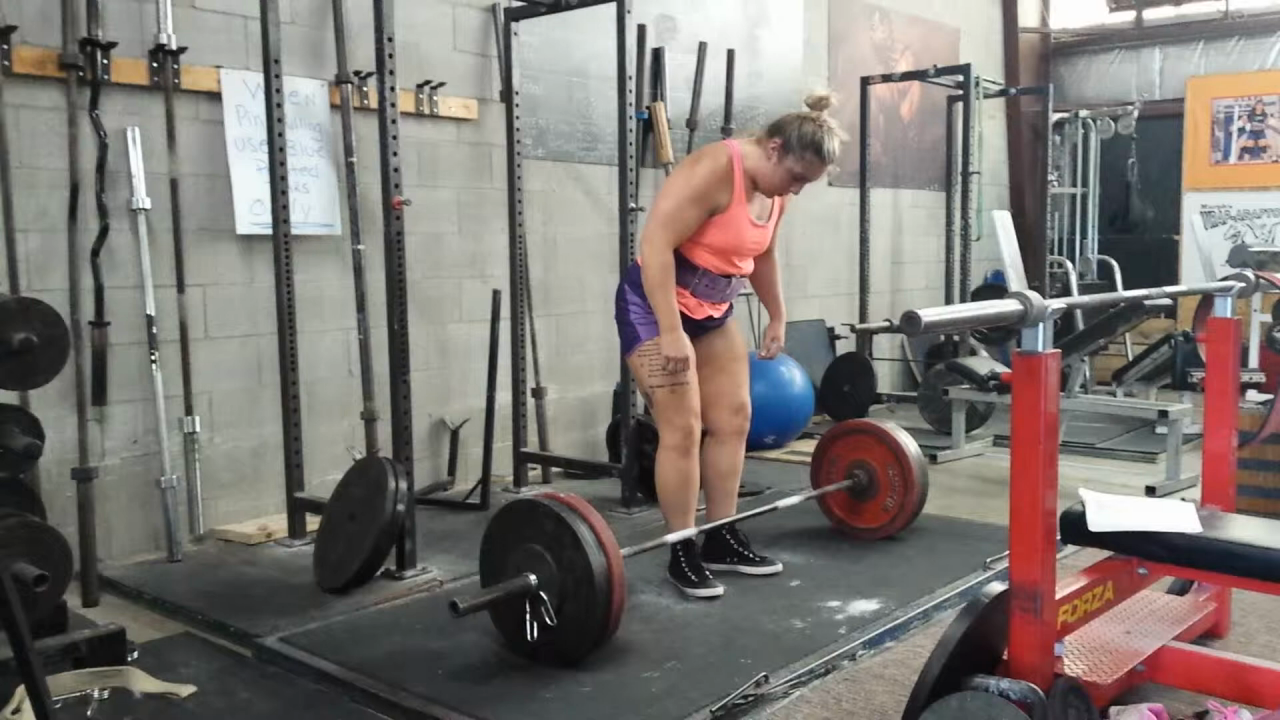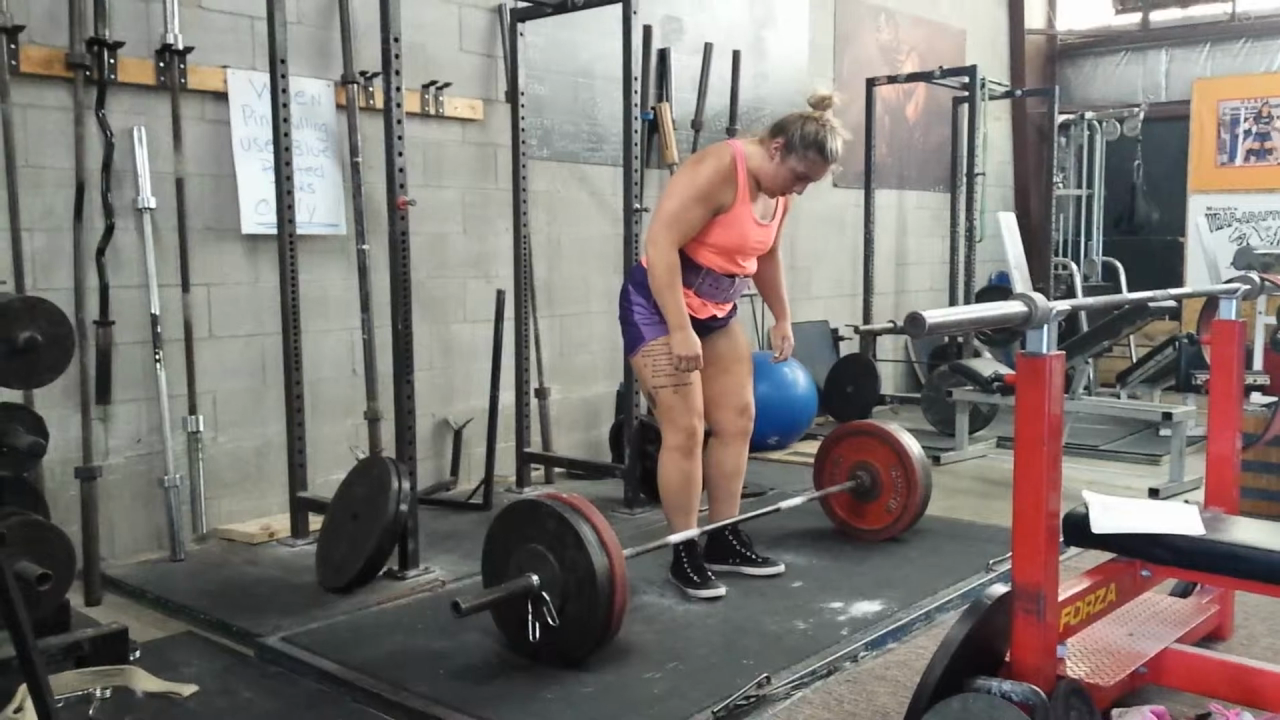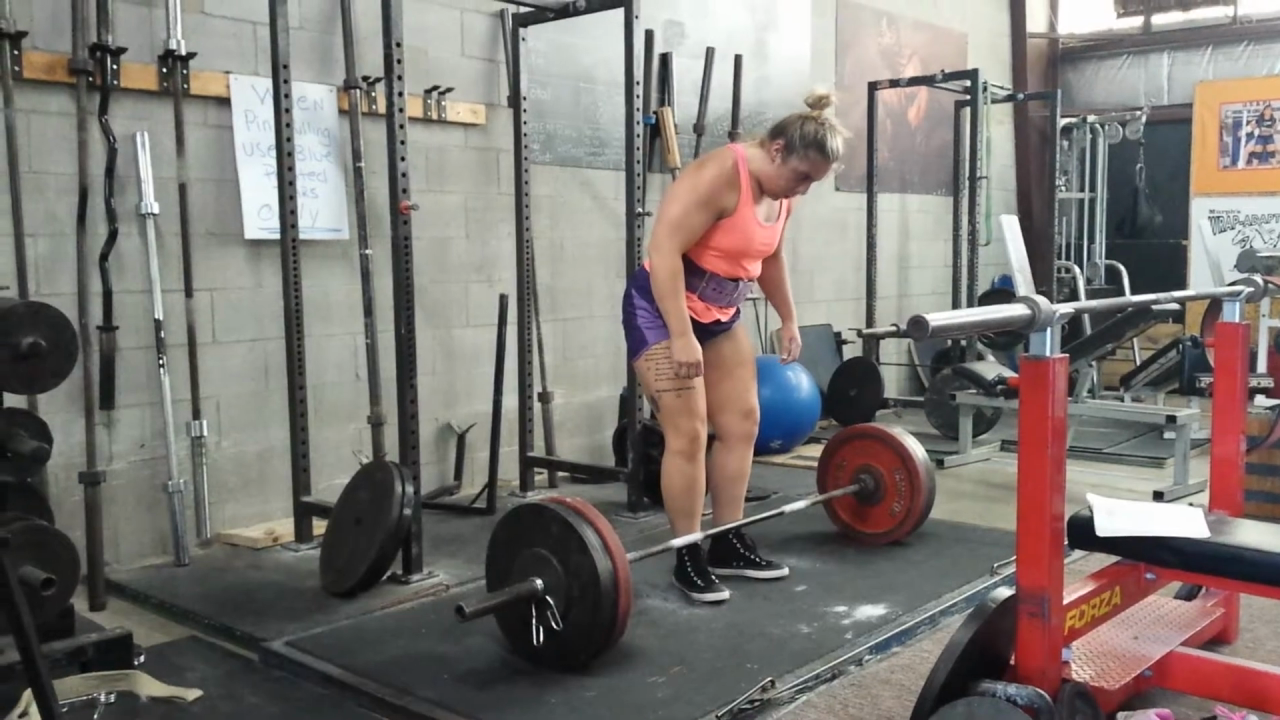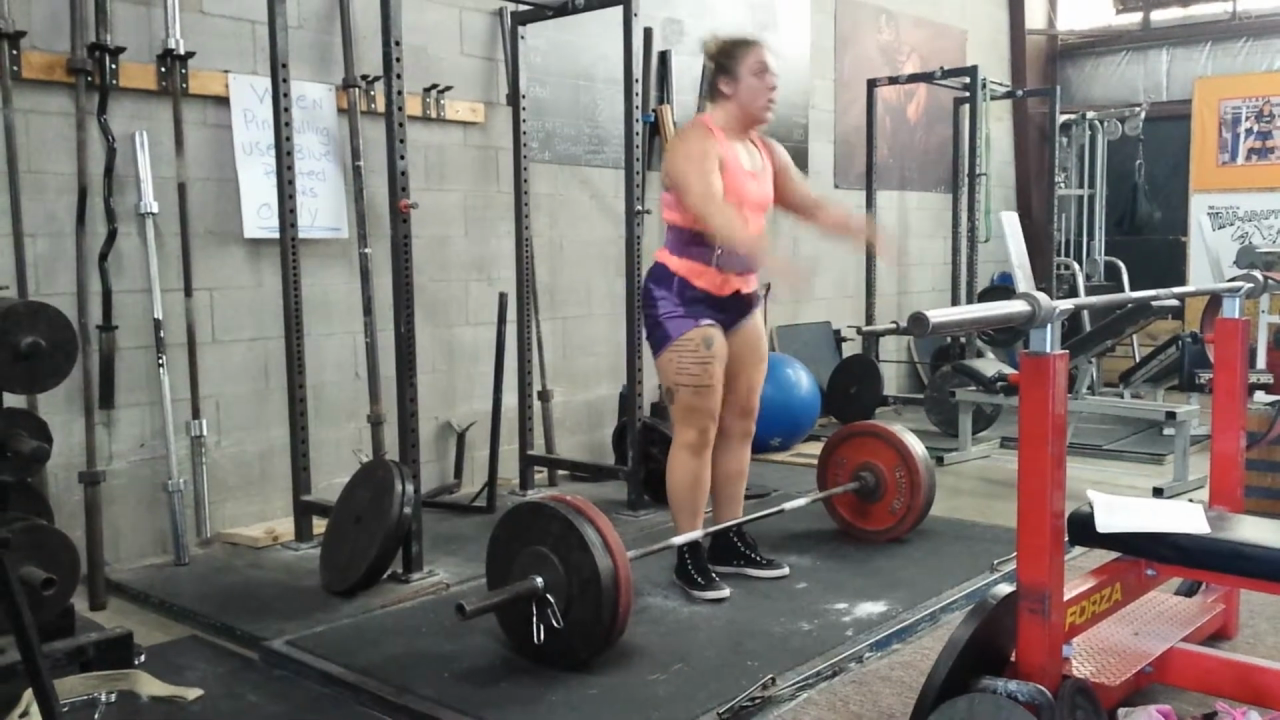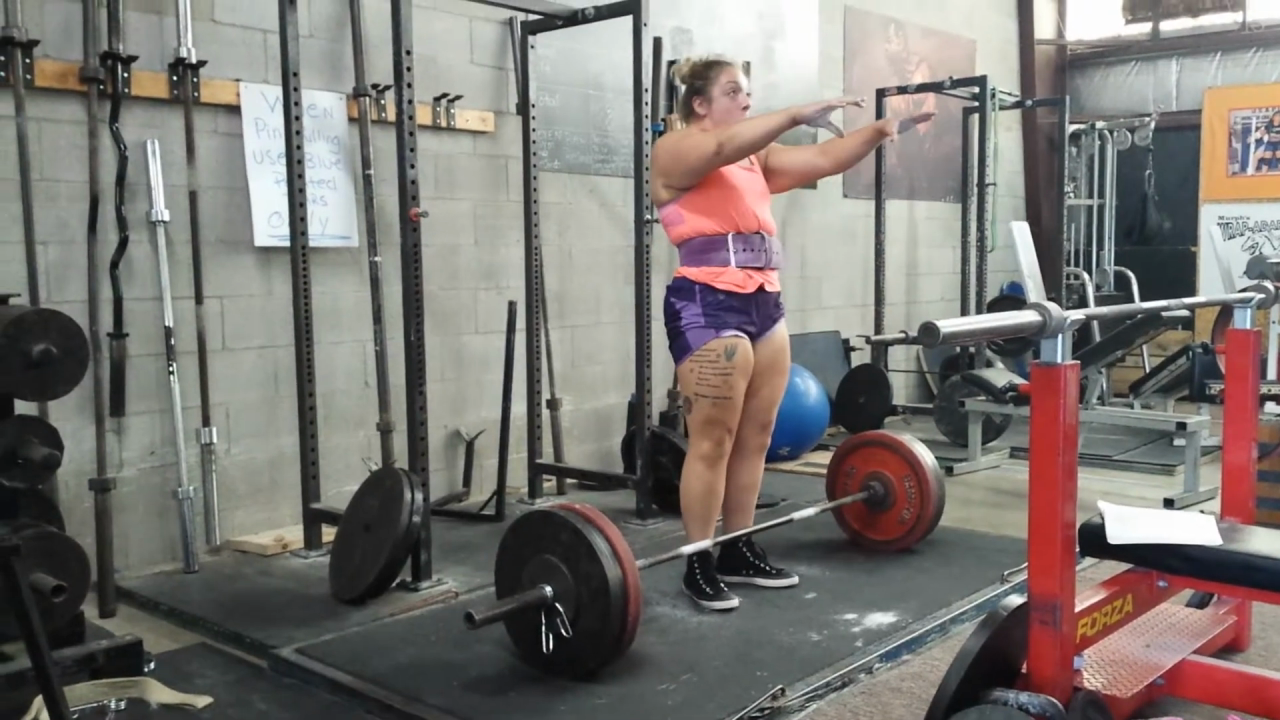
dt=0.5s
person 1, frame 1
left shoulder: (775, 188)
right shoulder: (712, 170)
right elbow: (655, 244)
left wrist: (777, 316)
right wrist: (670, 332)
left hip: (712, 311)
right hip: (654, 305)
left knee: (733, 419)
right knee: (682, 429)
left ankle: (722, 538)
right ankle: (682, 553)
person 1, frame 2
left shoulder: (777, 187)
right shoulder: (715, 171)
right elbow: (661, 244)
left wrist: (782, 317)
right wrist: (679, 329)
left hip: (716, 311)
right hip: (658, 305)
left knee: (737, 420)
right knee: (685, 429)
left ankle: (725, 539)
right ankle: (684, 553)
person 1, frame 3
left shoulder: (780, 192)
right shoulder: (719, 176)
left elbow: (770, 257)
right elbow: (664, 250)
left wrist: (788, 318)
right wrist: (680, 336)
left hip: (721, 315)
right hip: (661, 310)
left knee: (742, 423)
right knee: (689, 433)
left ankle: (729, 542)
right ankle: (688, 557)
person 1, frame 4
left shoulder: (763, 149)
right shoulder: (697, 140)
left elbow: (809, 204)
right elbow: (713, 213)
left wrist: (862, 228)
right wrist: (753, 248)
left hip: (739, 298)
right hip: (683, 298)
left knee: (741, 424)
right knee: (697, 430)
left ankle: (728, 540)
right ankle: (689, 554)
person 1, frame 5
left shoulder: (755, 158)
right shoulder: (674, 151)
left elbow: (823, 160)
right elbow: (725, 146)
left wrist: (877, 132)
right wrist: (797, 114)
left hip: (764, 304)
right hip: (708, 305)
left knee: (755, 437)
right knee: (712, 441)
left ankle: (739, 551)
right ankle: (698, 564)
